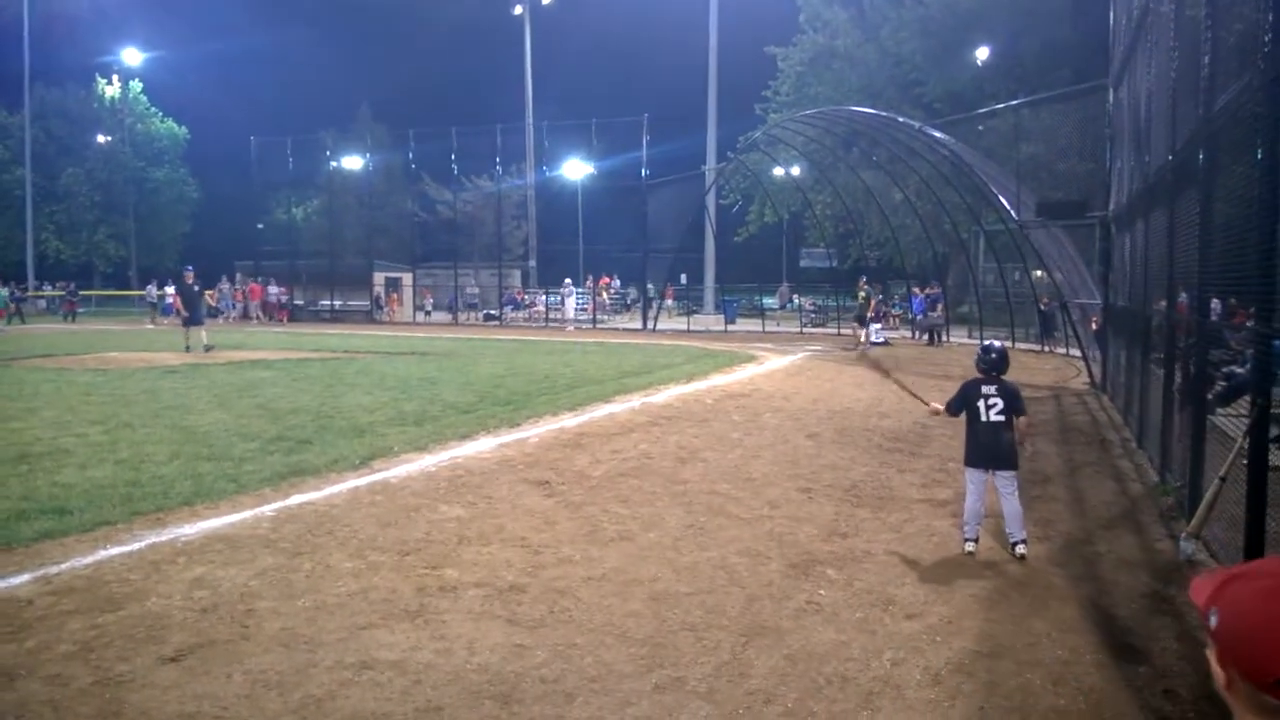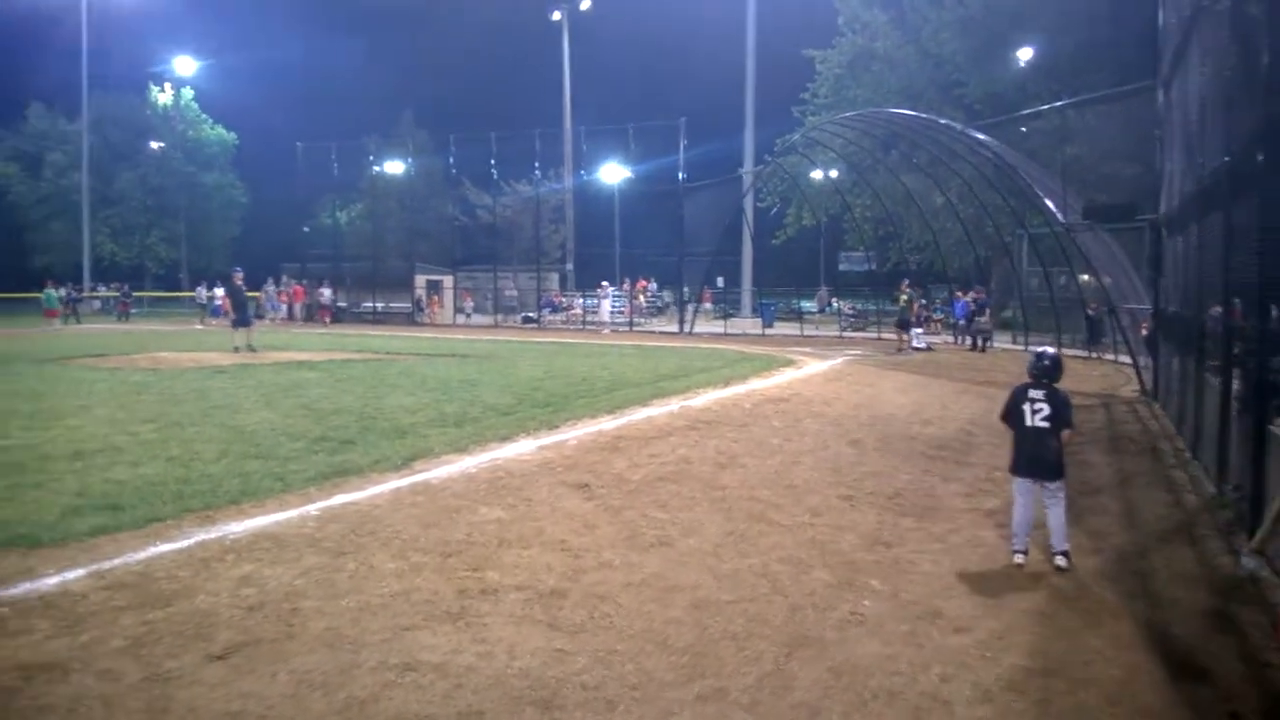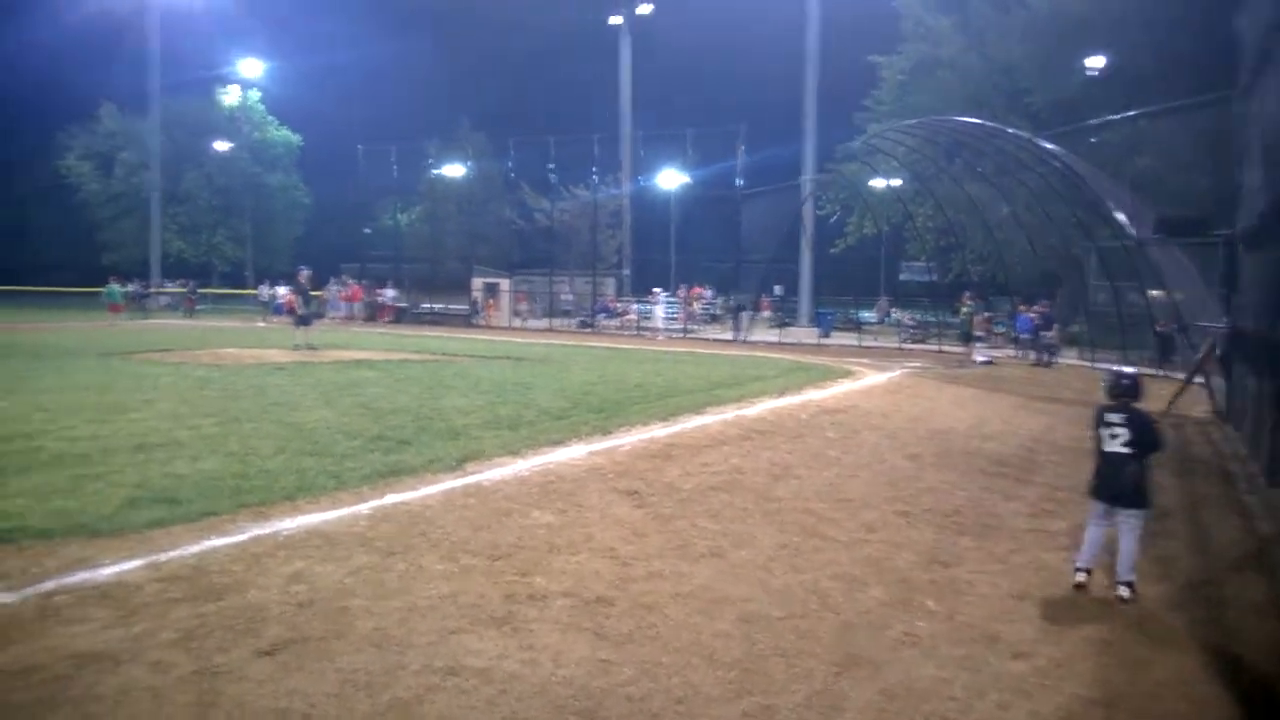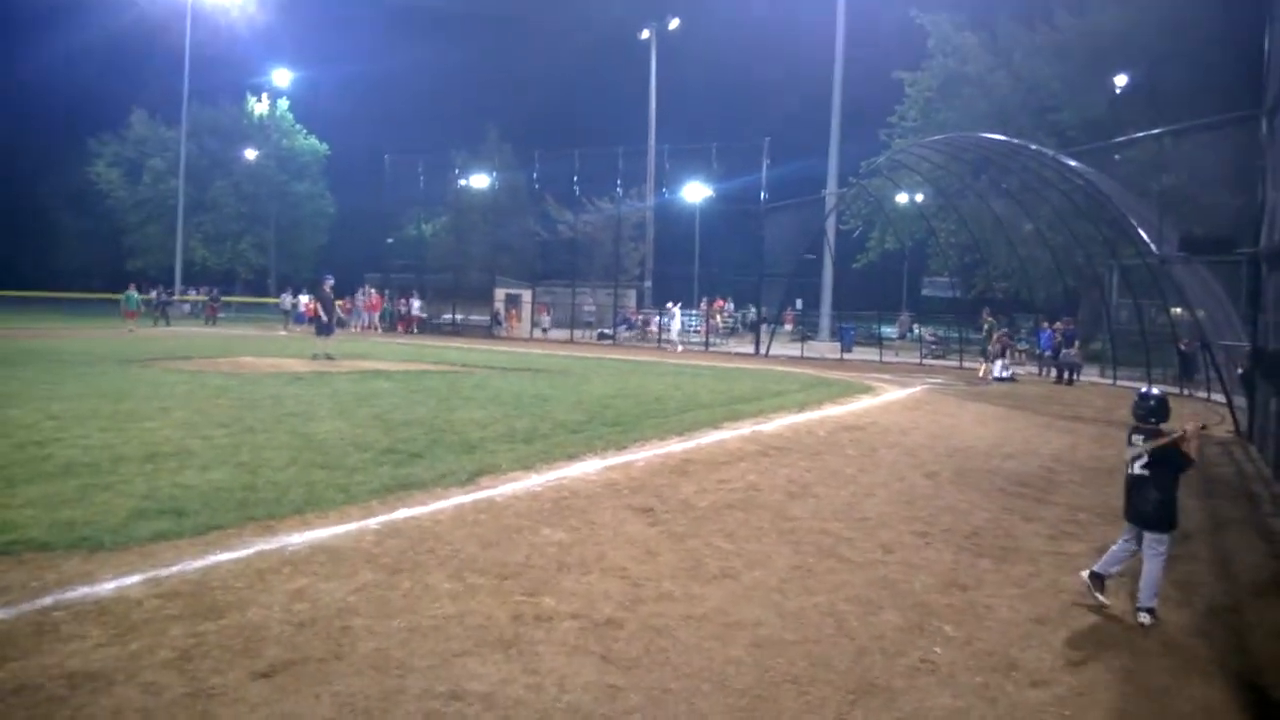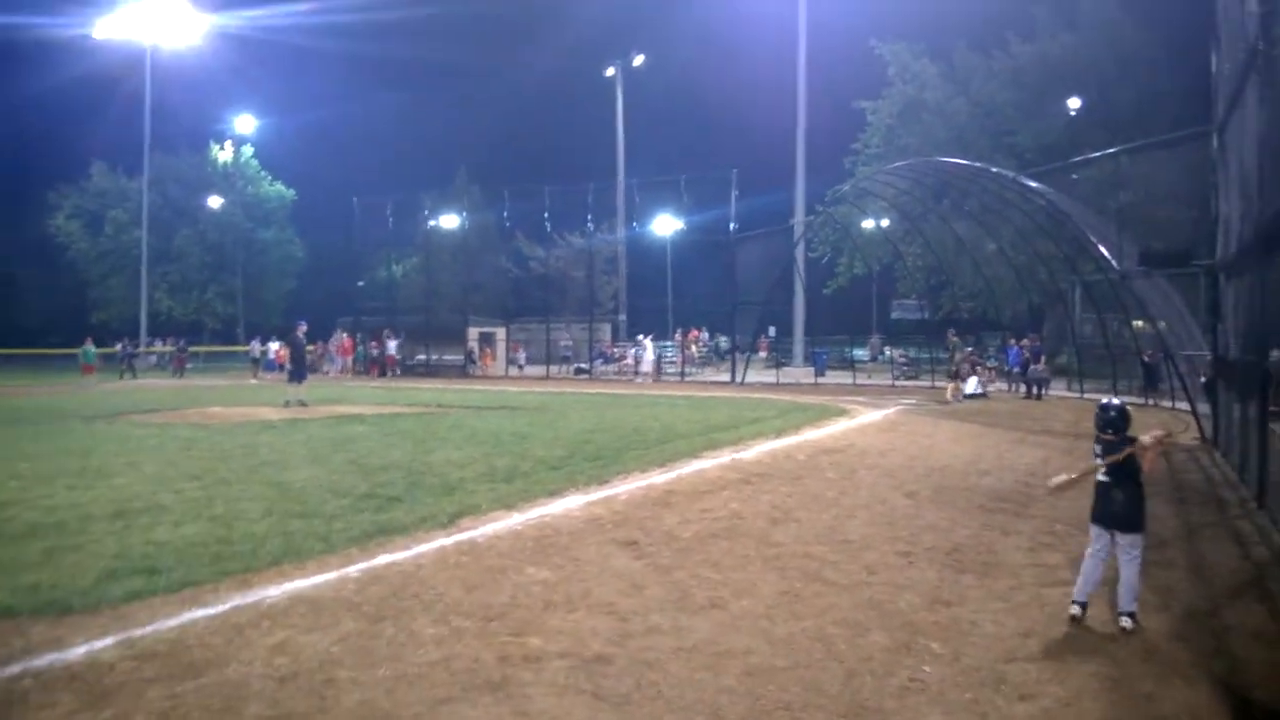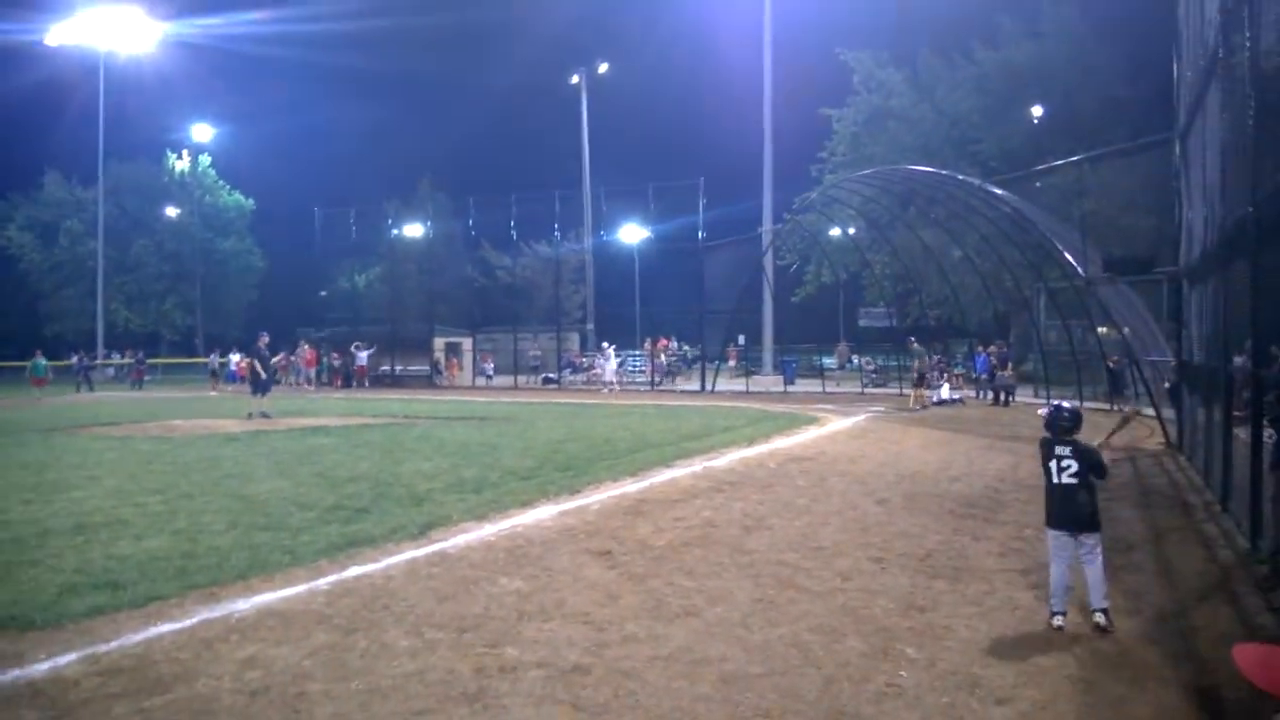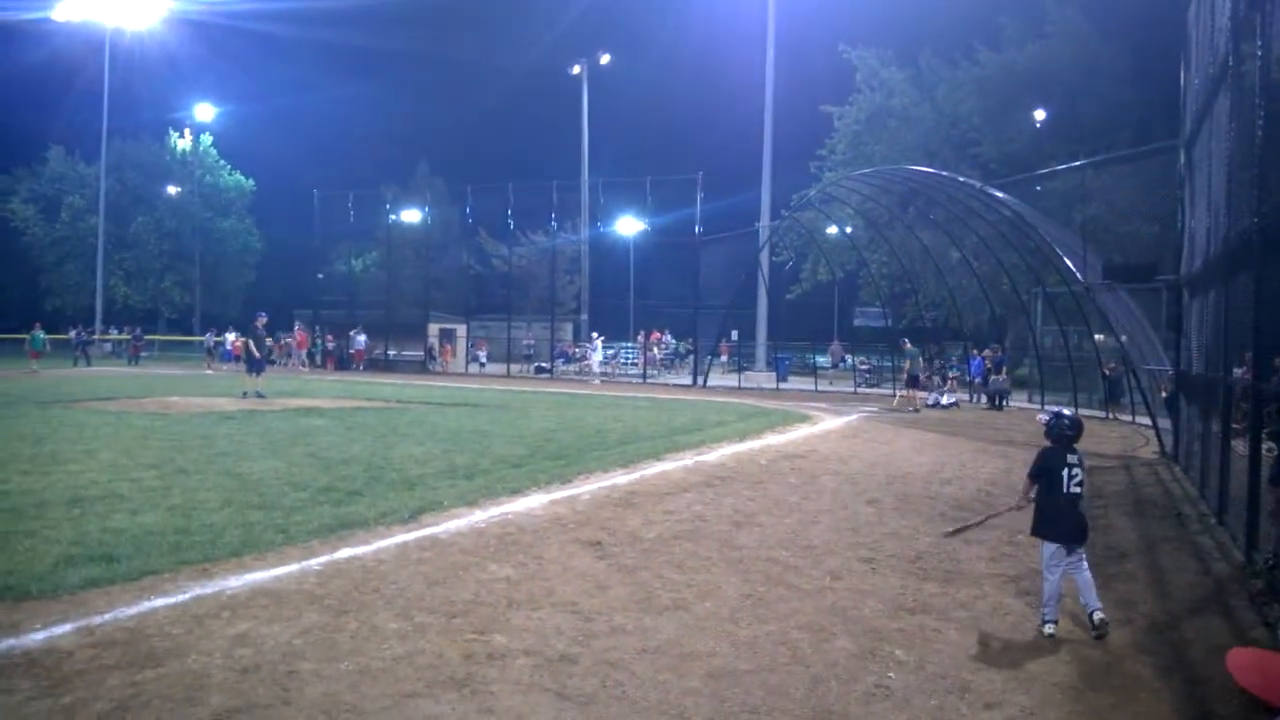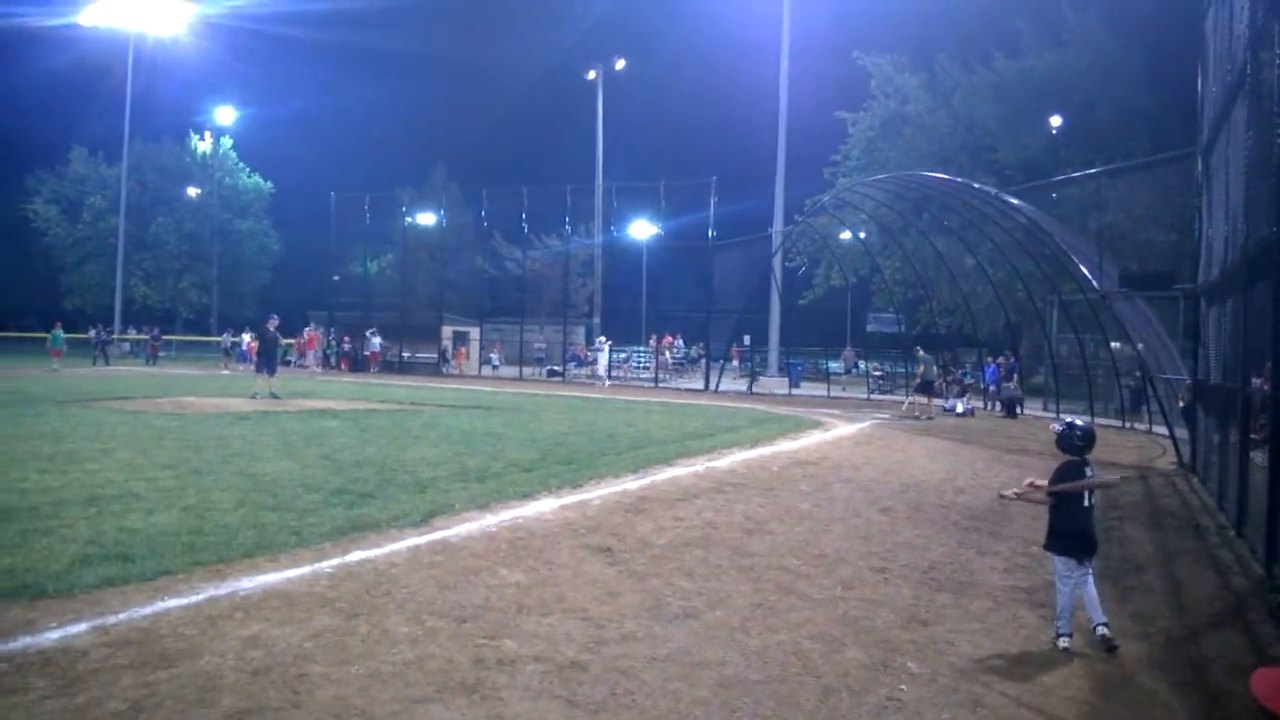
dt=0.4s
person 1, frame 1
left shoulder: (970, 387)
right shoulder: (1011, 389)
left elbow: (951, 411)
right elbow: (1022, 419)
left wrist: (937, 408)
right wrist: (1020, 440)
left hip: (977, 453)
right hip: (1004, 453)
left knee: (974, 496)
right knee: (1010, 496)
left ankle: (970, 539)
right ankle: (1018, 542)
person 1, frame 2
left shoulder: (1018, 392)
right shoulder: (1060, 398)
left elbow: (1007, 421)
right elbow: (1065, 433)
right wrist: (1056, 449)
left hip: (1024, 459)
right hip: (1051, 460)
left knee: (1022, 505)
right knee: (1055, 506)
left ankle: (1019, 551)
right ankle: (1060, 553)
person 1, frame 3
left shoulder: (1101, 413)
right shoulder: (1142, 419)
right elbow: (1155, 448)
left hip: (1104, 482)
right hip: (1131, 485)
left knee: (1096, 526)
right knee: (1129, 533)
left ankle: (1082, 570)
right ankle: (1124, 583)
person 1, frame 4
left shoulder: (1134, 433)
right shoulder: (1162, 441)
right elbow: (1187, 463)
left wrist: (1183, 435)
right wrist: (1193, 438)
left hip: (1135, 504)
right hip: (1158, 508)
left knee: (1128, 543)
right knee: (1154, 557)
left ankle: (1096, 574)
right ankle: (1145, 609)
person 1, frame 5
left shoulder: (1100, 441)
right shoulder: (1119, 449)
left elbow: (1132, 443)
right elbow: (1140, 471)
left wrist: (1145, 442)
right wrist: (1149, 450)
left hip: (1101, 512)
right hip: (1127, 515)
left knee: (1095, 557)
right knee: (1129, 563)
left ankle: (1078, 604)
right ankle: (1126, 614)
person 1, frame 6
left shoulder: (1045, 445)
right shoulder: (1085, 451)
right elbow: (1101, 474)
right wrist: (1096, 452)
left hip: (1058, 517)
right hip: (1086, 517)
left knee: (1059, 564)
right knee: (1092, 562)
left ankle: (1057, 614)
right ankle: (1100, 612)
person 1, frame 7
left shoulder: (1047, 454)
right shoulder: (1077, 457)
left elbow: (1031, 482)
left wrist: (1024, 497)
right wrist: (1036, 496)
left hip: (1053, 526)
right hip: (1077, 524)
left knee: (1052, 574)
right knee: (1080, 567)
left ankle: (1049, 621)
right ankle: (1096, 612)
person 1, frame 8
left shoulder: (1067, 469)
right shoulder: (1084, 466)
left elbow: (1050, 497)
right elbow: (1054, 484)
left wrist: (1019, 494)
right wrist: (1034, 484)
left hip: (1065, 538)
right hip: (1085, 537)
left knee: (1065, 586)
right knee: (1086, 582)
left ankle: (1063, 635)
right ankle: (1101, 627)
